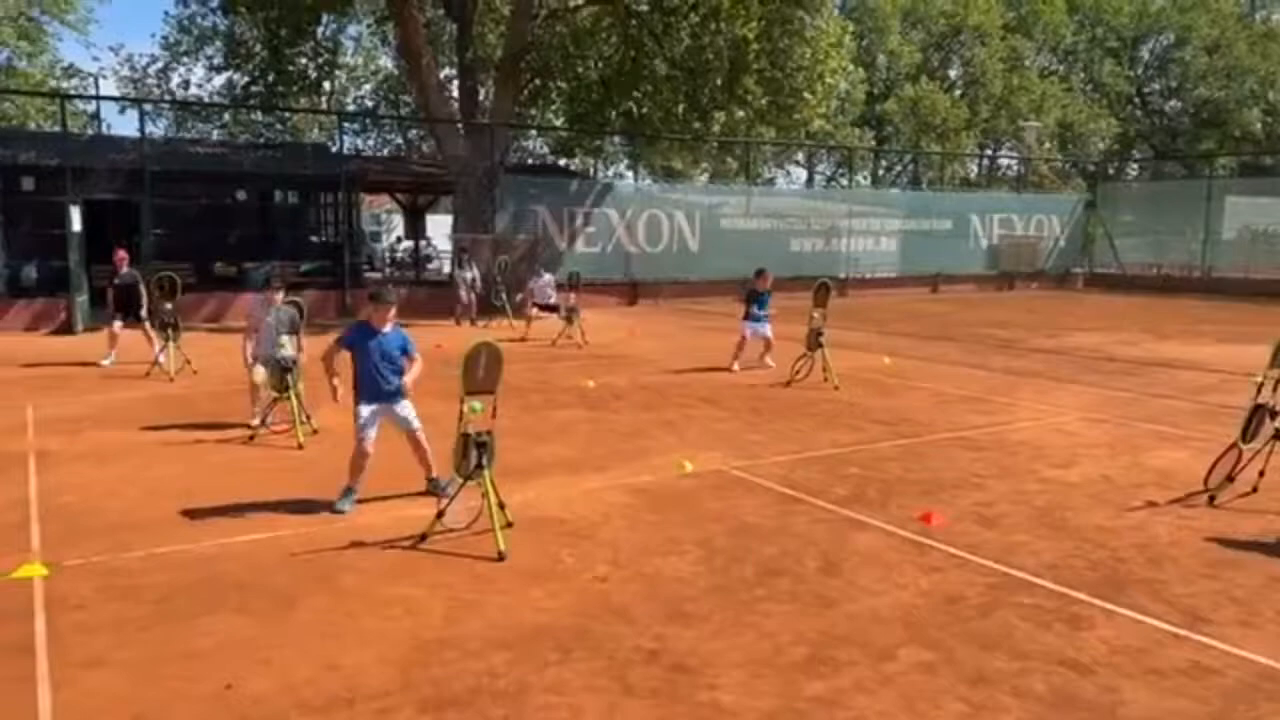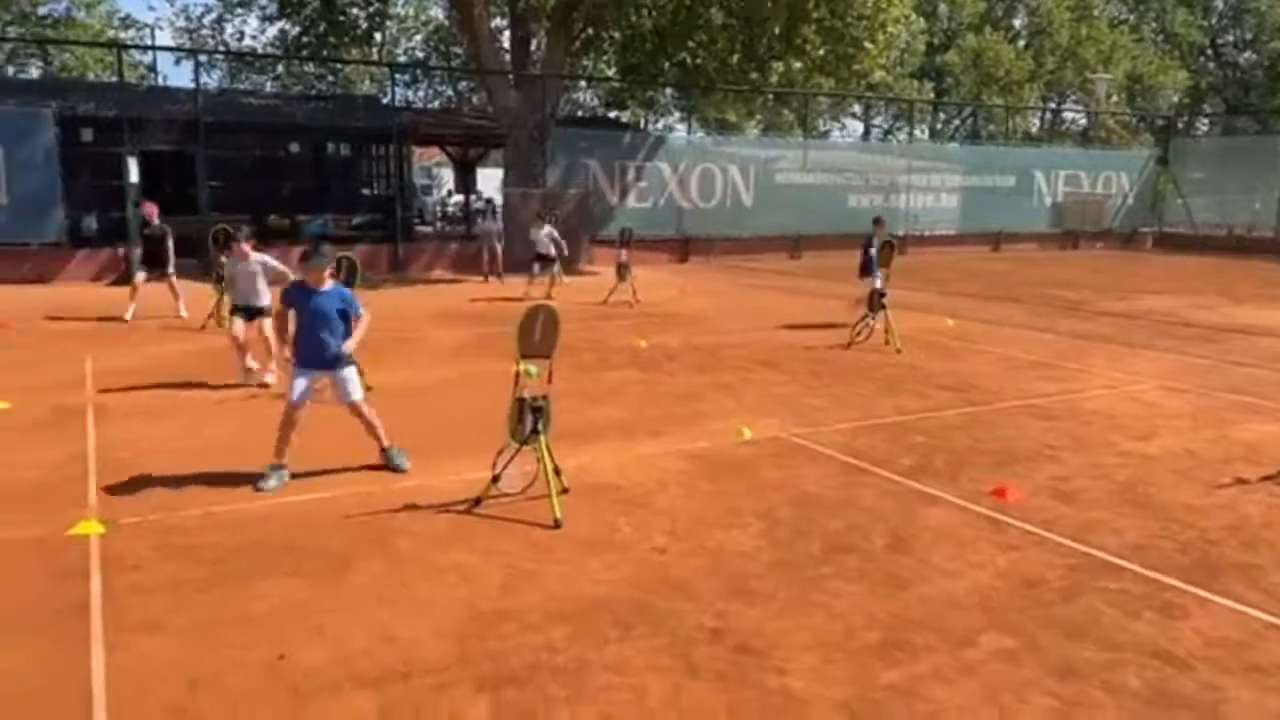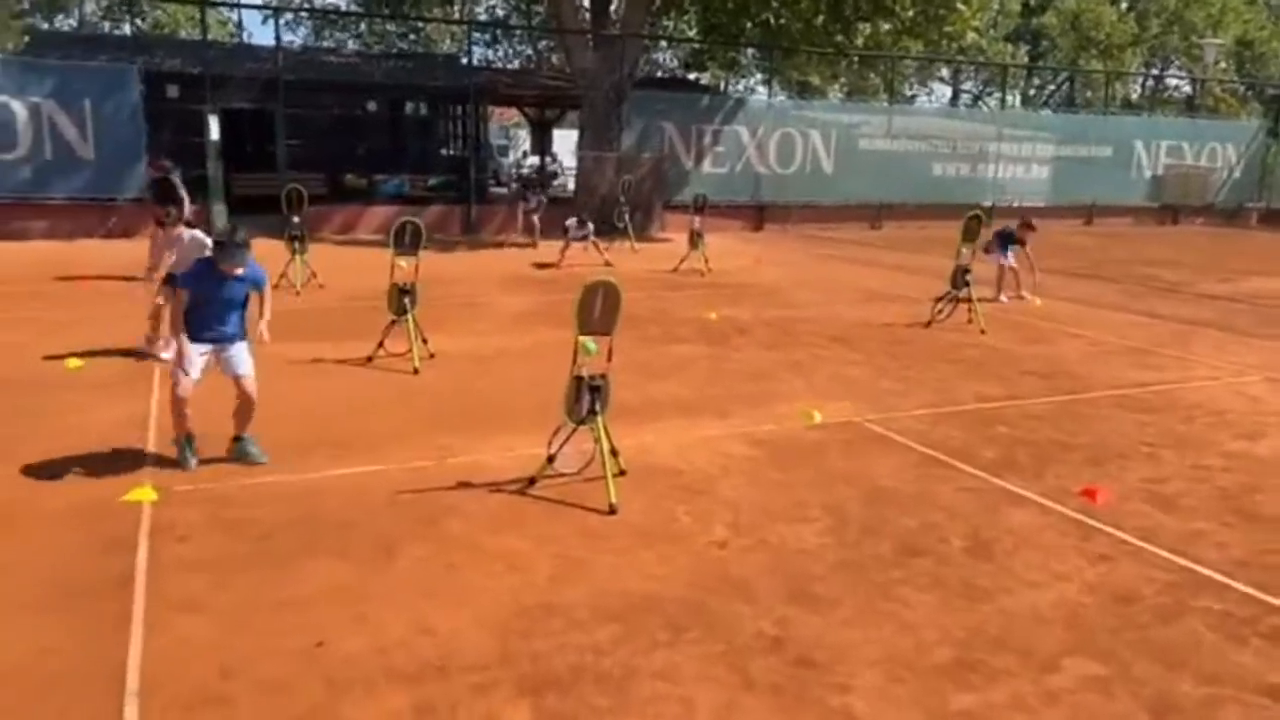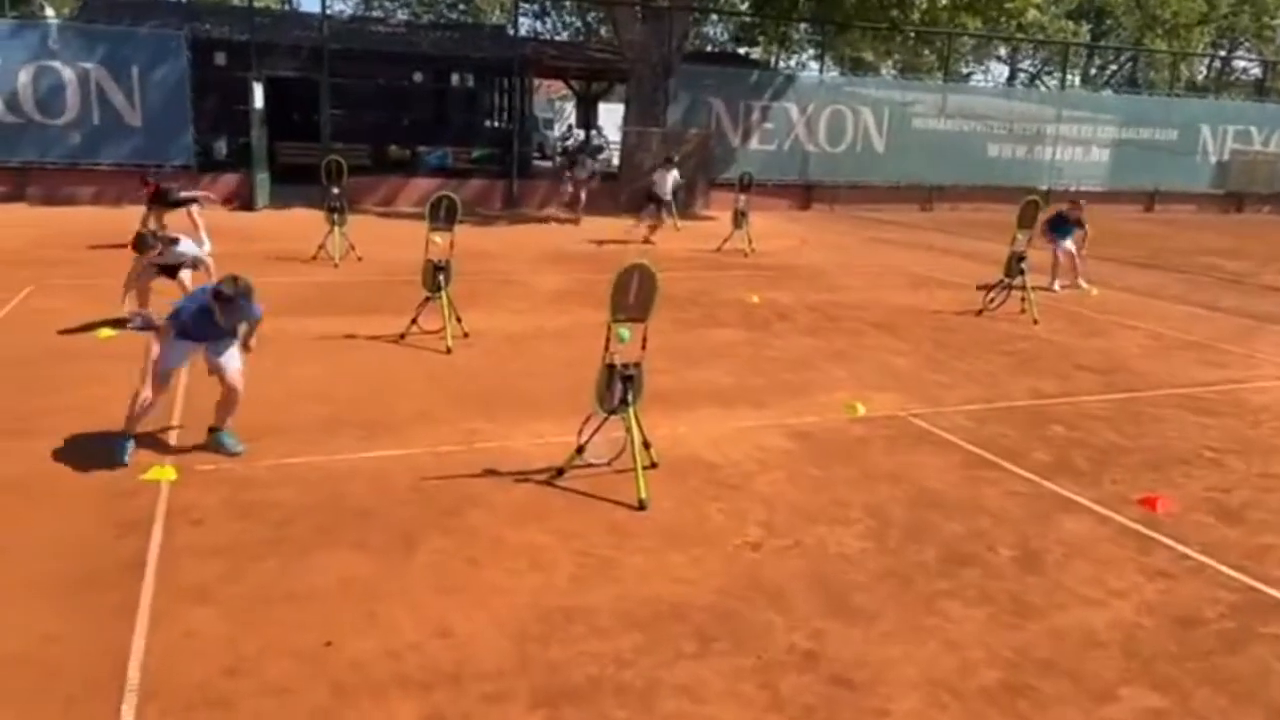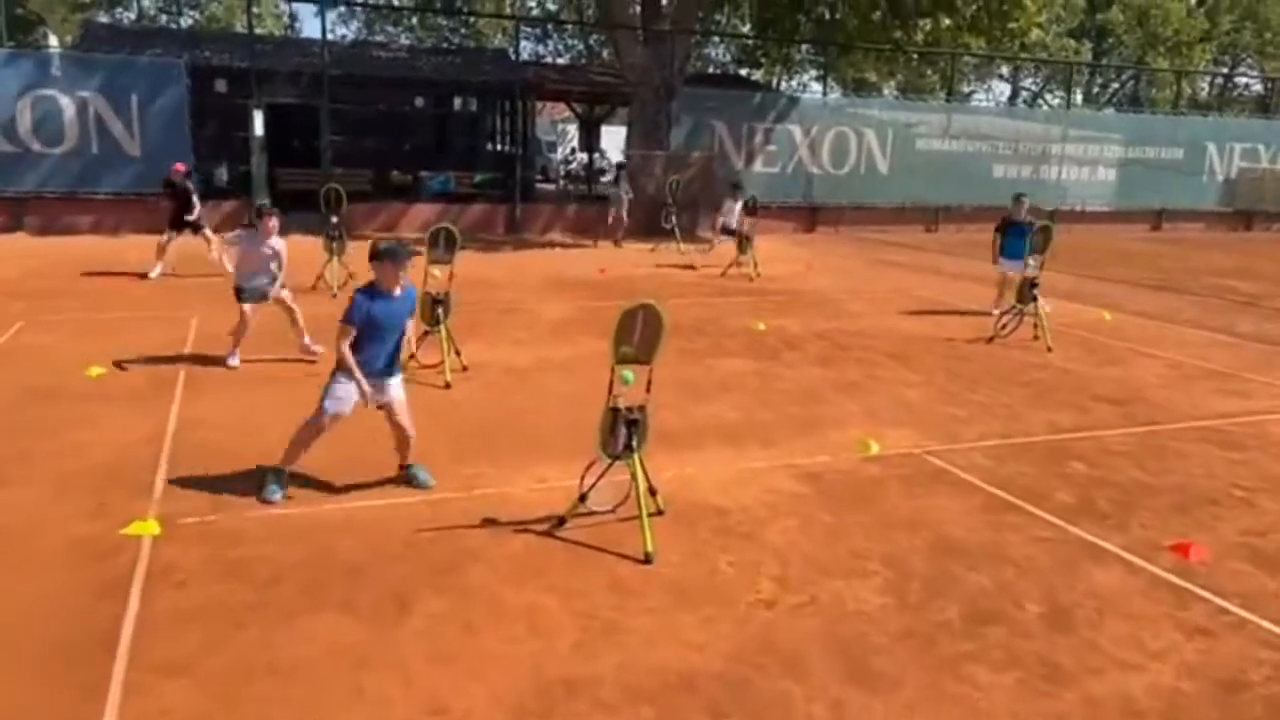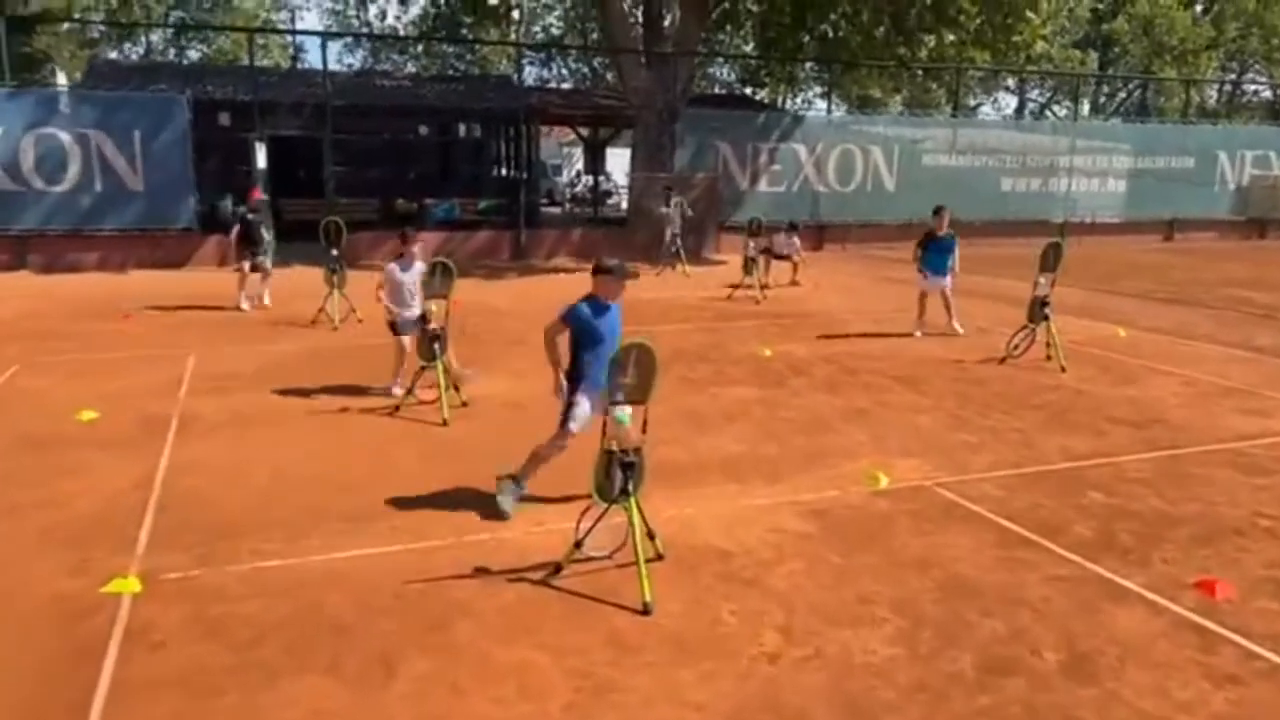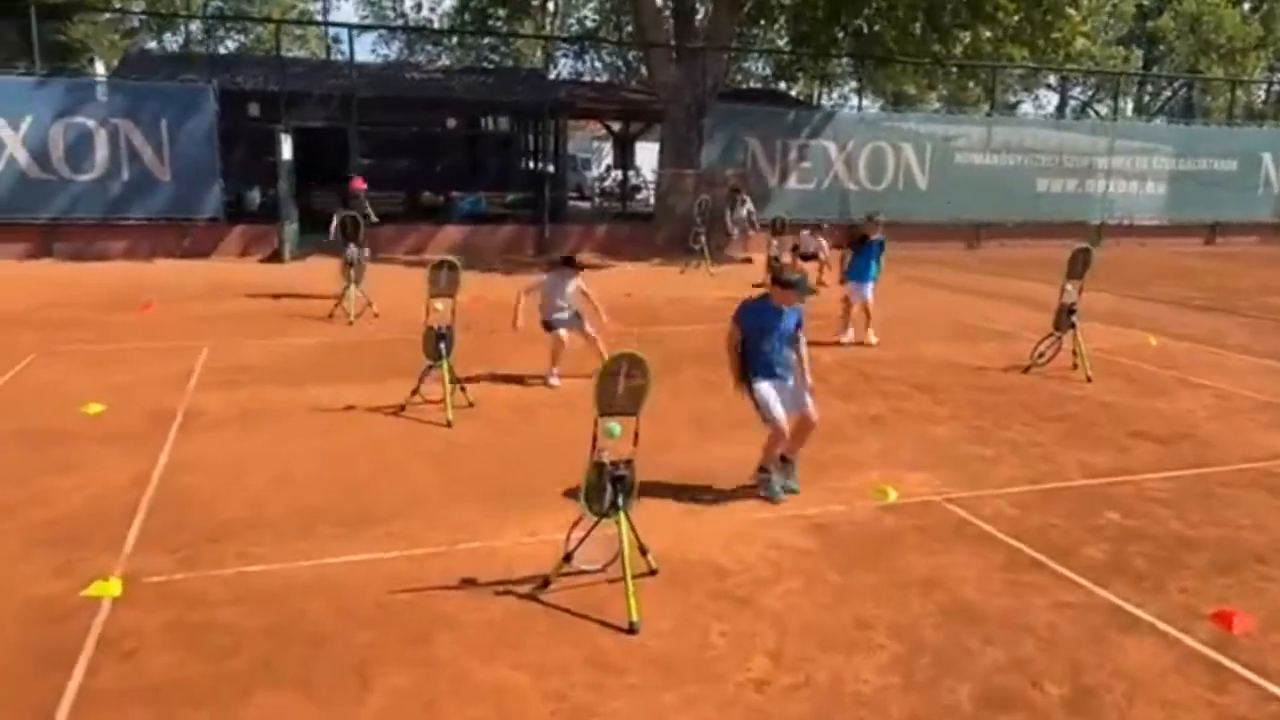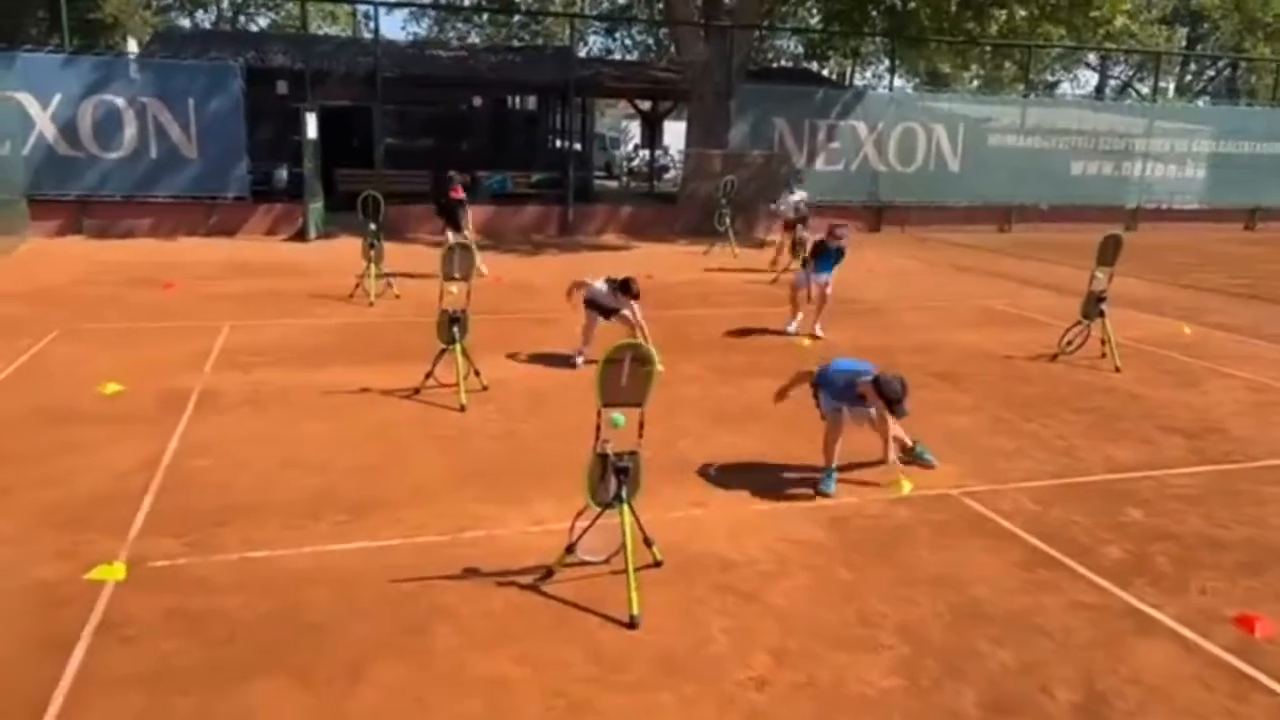
dt=0.5s
person 1, frame 1
left shoulder: (400, 335)
right shoulder: (356, 332)
left elbow: (417, 360)
right elbow: (330, 355)
left wrist: (410, 377)
right wrist: (333, 382)
left hip: (397, 398)
right hip: (367, 401)
left knee: (418, 439)
right knee: (365, 447)
left ankle: (433, 481)
right ankle: (351, 490)
person 1, frame 2
left shoulder: (342, 293)
right shoulder: (293, 291)
left elbow: (362, 318)
right elbow: (281, 314)
left wrist: (352, 342)
right wrist: (284, 341)
left hip: (339, 363)
right hip: (304, 364)
left knee: (359, 409)
right knee: (291, 414)
left ankle: (388, 451)
right ankle: (279, 467)
person 1, frame 3
left shoulder: (252, 273)
right shoulder: (198, 271)
left elbow: (263, 290)
right elbow: (178, 303)
left wrist: (263, 324)
right wrist: (181, 340)
left hip: (233, 338)
right hip: (196, 337)
left knee: (249, 393)
right knee: (181, 393)
left ankle: (241, 440)
right ankle: (185, 442)
person 1, frame 4
left shoulder: (250, 310)
right shoulder: (192, 308)
right elbow: (157, 340)
left wrist: (249, 338)
right wrist: (146, 385)
left hip: (223, 339)
right hip: (185, 335)
left knee: (235, 386)
right knee: (156, 384)
left ankle: (218, 432)
right ankle: (128, 437)
person 1, frame 5
left shoulder: (410, 294)
right shoulder: (363, 301)
right elbow: (342, 345)
left wrist: (410, 334)
right wrist: (360, 382)
left hip: (389, 372)
right hip: (353, 372)
left knee: (404, 426)
right knee: (319, 423)
left ankle: (407, 467)
right ankle: (279, 473)
person 1, frame 6
left shoulder: (615, 308)
right shoulder: (582, 310)
right elbow: (550, 333)
right wrist: (557, 373)
left hip: (607, 385)
right hip: (584, 387)
right knee: (560, 441)
right ankle: (513, 484)
person 1, frame 7
left shoulder: (795, 312)
right shoulder: (750, 309)
left elbow: (799, 341)
right elbow: (732, 338)
left wrist: (806, 373)
right wrist: (735, 370)
left hip: (786, 374)
right hip: (758, 378)
left knee: (809, 419)
right knee: (781, 427)
left ankle: (785, 460)
right ankle: (765, 471)
person 1, frame 8
left shoulder: (880, 390)
right shoulder: (837, 380)
left elbow: (884, 419)
right elbow: (808, 375)
left wrist: (889, 451)
right wrist: (786, 388)
left hip: (857, 393)
right hip: (828, 389)
left knee: (878, 423)
right knee: (836, 424)
left ankle: (910, 449)
right ankle: (829, 472)
